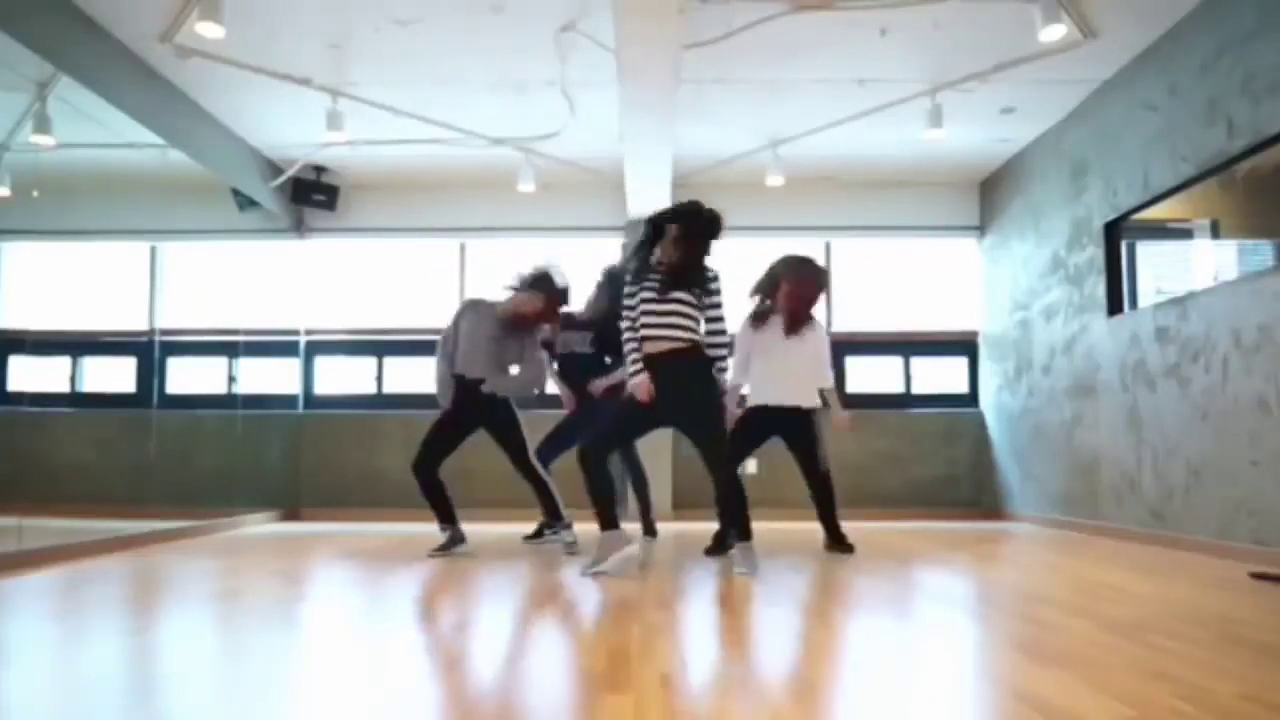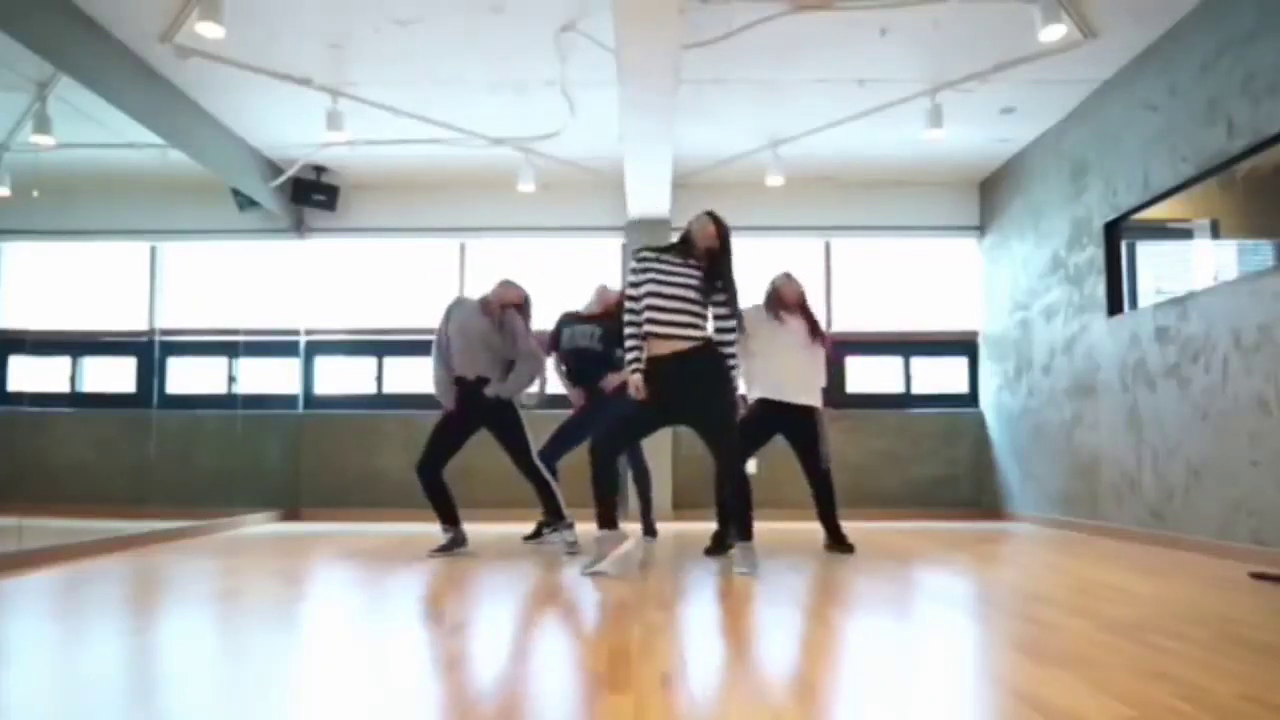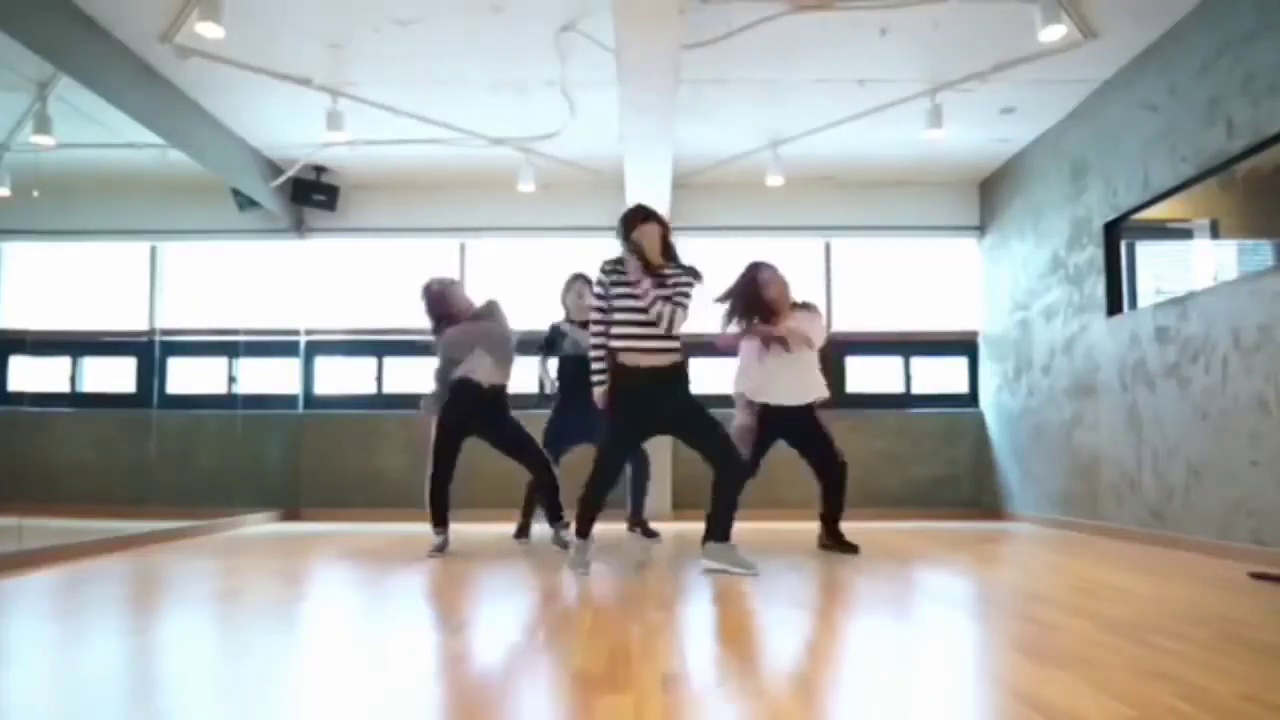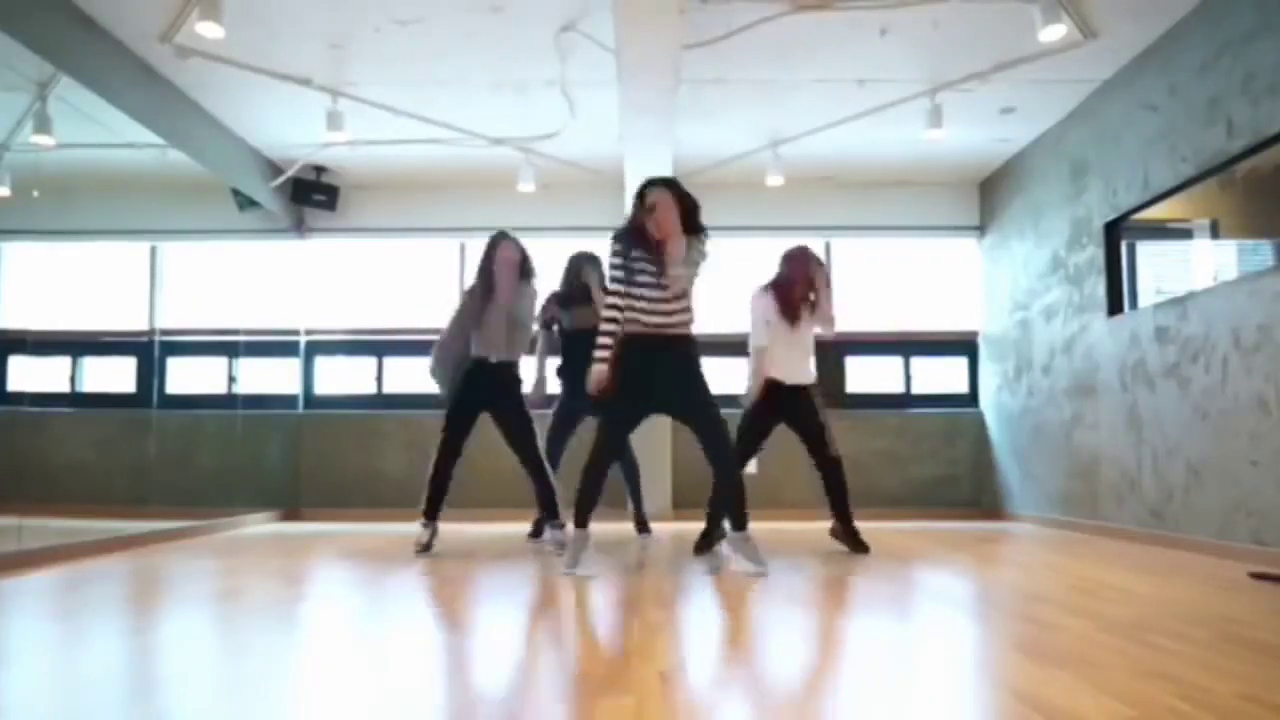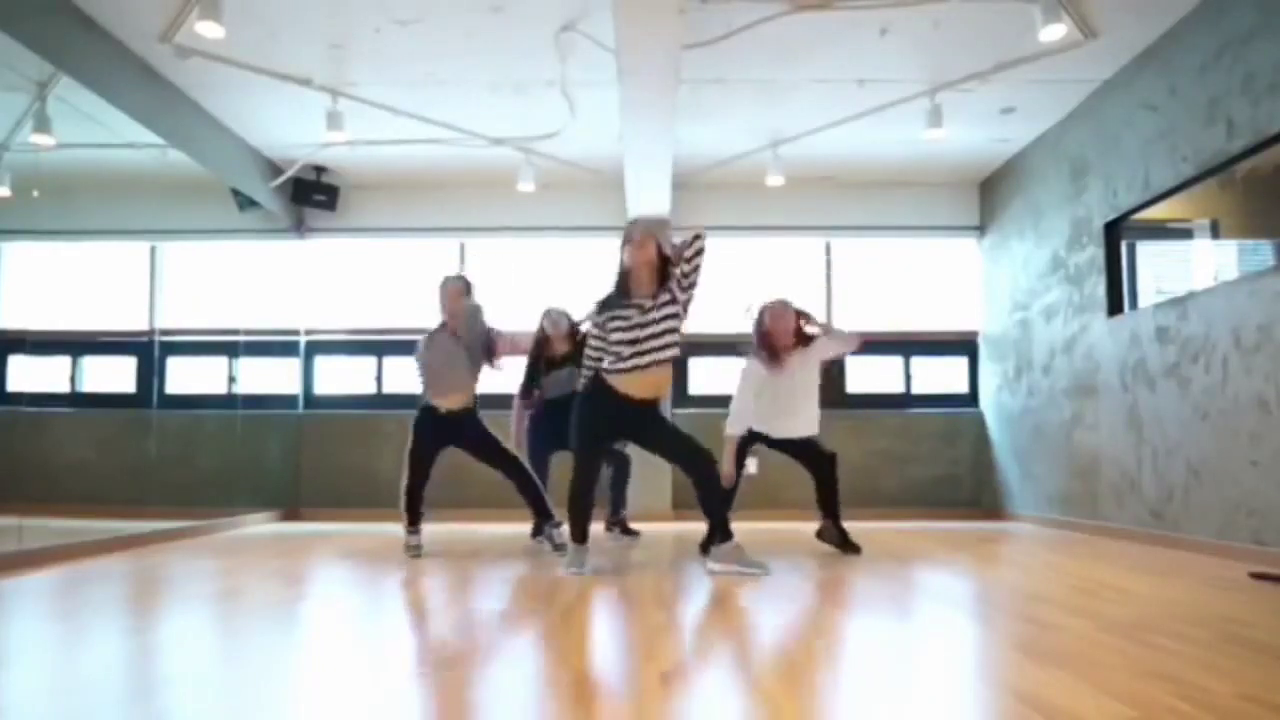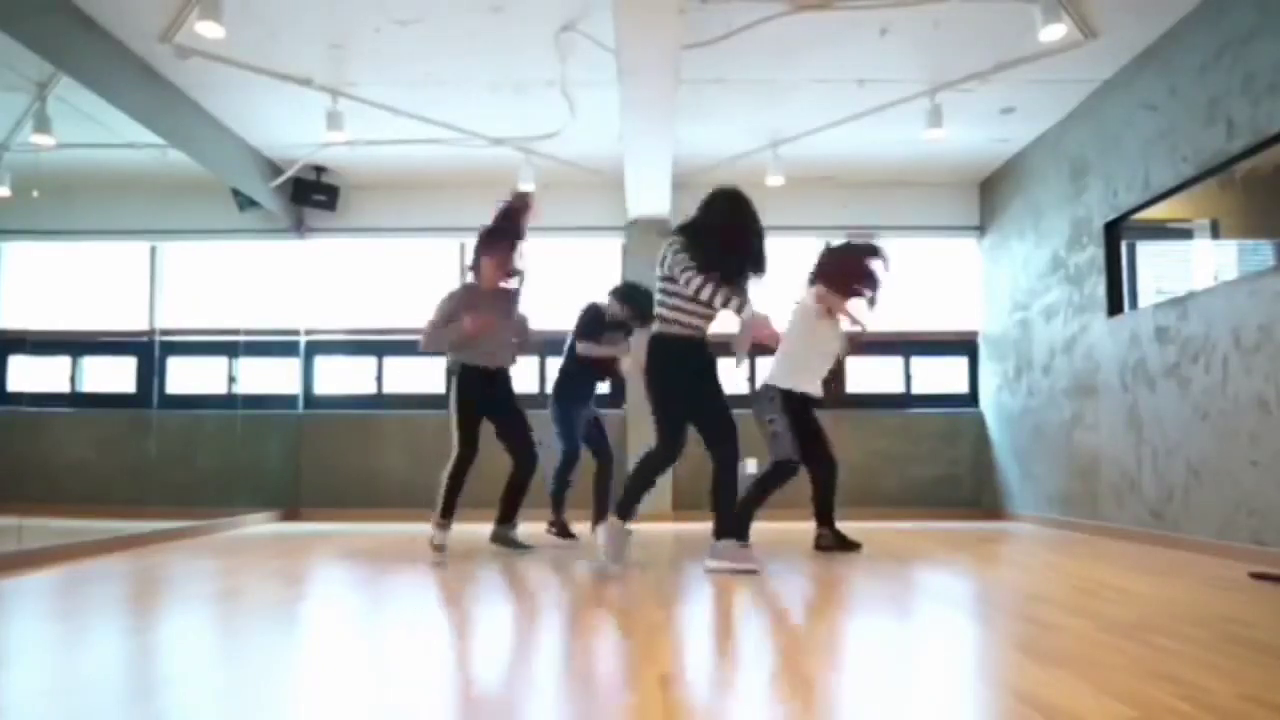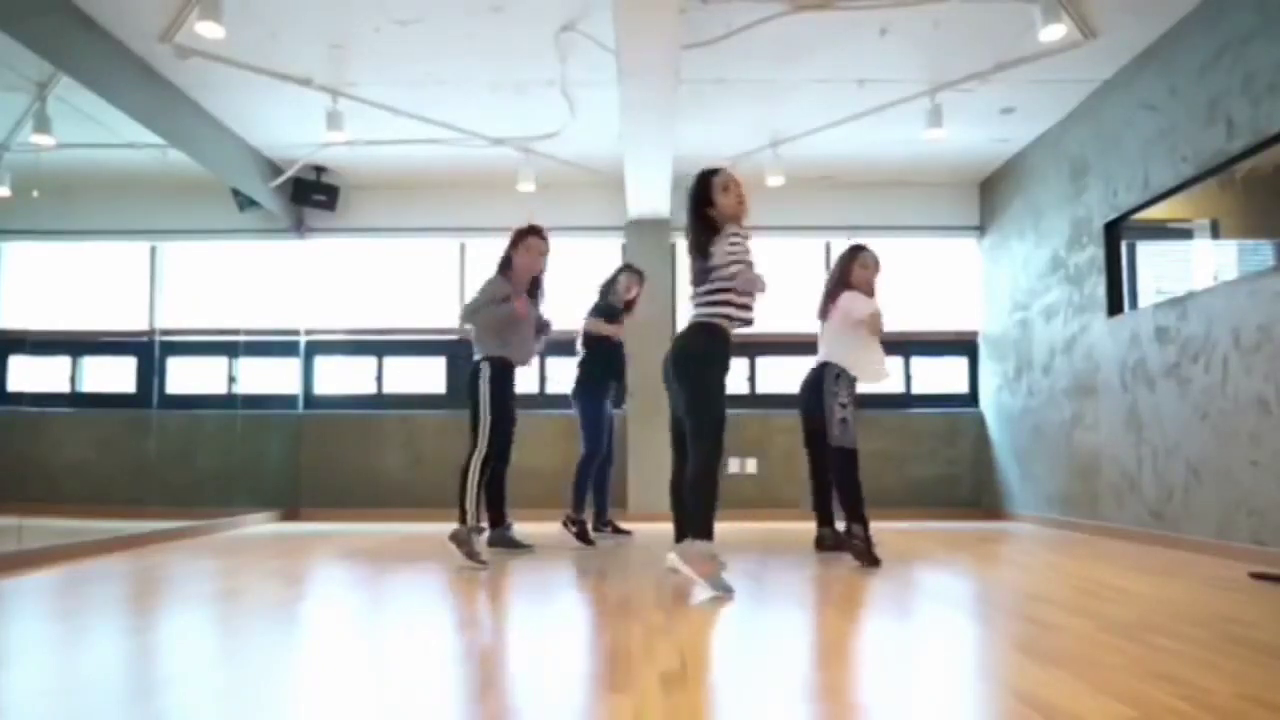
dt=0.7s
person 1, frame 1
left shoulder: (704, 276)
right shoulder: (637, 275)
left elbow: (717, 333)
right elbow: (628, 329)
left wrist: (720, 383)
right wrist: (636, 374)
left hip: (690, 374)
right hip: (650, 378)
left knee: (720, 462)
right knee: (591, 450)
left ankle: (742, 545)
right ankle: (612, 536)
person 1, frame 2
left shoulder: (713, 273)
right shoulder: (644, 260)
left elbow: (727, 332)
right elbow: (631, 319)
left wrist: (731, 386)
right wrist: (633, 370)
left hip: (703, 370)
right hip: (658, 375)
left knee: (729, 458)
right knee: (602, 446)
left ankle: (743, 545)
right ankle: (609, 536)
person 1, frame 3
left shoulder: (682, 276)
right shoulder: (610, 273)
left elbow: (670, 325)
right elbow: (596, 330)
left wrist: (644, 282)
right wrist: (601, 383)
left hip: (671, 388)
right hip: (629, 388)
left knee: (728, 459)
right knee: (605, 470)
left ankle: (717, 545)
right ankle: (581, 543)
person 1, frame 4
left shoulder: (691, 246)
right shoulder: (626, 248)
left elbow: (677, 283)
right elbow: (614, 303)
left wrist: (673, 232)
right wrist: (601, 360)
left hip: (679, 360)
right hip: (634, 358)
left knee: (721, 447)
right knee: (603, 450)
left ankle: (740, 534)
right ankle: (579, 534)
person 1, frame 5
left shoulder: (676, 293)
right shoulder: (607, 309)
left elbow: (696, 244)
right elbow: (590, 361)
left wrist: (668, 250)
left hip: (646, 412)
right hip: (601, 404)
left knee: (704, 466)
right knee: (584, 475)
left ankle: (722, 549)
right ankle: (578, 549)
person 1, frame 6
left shoulder: (725, 257)
right shoulder: (679, 249)
left elbow: (734, 290)
right elbow: (693, 283)
left wrist: (751, 321)
right wrist: (750, 314)
left hip: (698, 356)
right hip: (668, 353)
left knee: (725, 448)
right knee: (671, 444)
left ankle: (725, 544)
right ankle: (618, 522)
person 1, frame 7
left shoulder: (722, 241)
right shoulder: (730, 236)
right elbow: (740, 278)
left wrist: (739, 288)
right wrist: (751, 283)
left hip: (689, 351)
right hip: (702, 350)
left knee: (689, 451)
right knee: (706, 450)
left ankle: (688, 544)
right ankle: (694, 547)
person 2, frame 1
left shoulder: (523, 332)
right shoulder: (471, 309)
left elbow: (534, 375)
right elbow: (446, 350)
left wrist: (497, 387)
right wrist: (445, 391)
left hip: (492, 401)
right hip: (460, 400)
left knee: (526, 465)
right knee: (423, 465)
left ankle: (563, 530)
right ankle: (452, 533)
person 2, frame 2
left shoulder: (509, 319)
right shoulder: (458, 307)
left elbow: (533, 362)
right elbow: (440, 352)
left wrist: (503, 389)
right wrist: (445, 392)
left hip: (493, 399)
right hip: (462, 400)
left knee: (529, 464)
right knee: (427, 467)
left ankle: (563, 528)
right ankle: (454, 533)
person 2, frame 3
left shoulder: (491, 314)
right shoulder: (449, 334)
left elbow: (502, 339)
right wrist: (436, 401)
left hip: (491, 408)
right hip: (456, 408)
left knee: (540, 464)
right knee: (439, 476)
left ankle: (559, 528)
right ankle: (441, 535)
person 2, frame 4
left shoulder: (524, 296)
right shoulder: (476, 297)
left elbow: (521, 318)
right elbow: (454, 340)
right wrist: (446, 379)
left hip: (504, 380)
right hip: (472, 379)
left knee: (530, 455)
right knee: (447, 452)
left ankle: (555, 525)
right ankle: (429, 523)
person 2, frame 5
left shoulder: (474, 332)
right shoulder: (431, 338)
left hip: (464, 420)
right hip: (430, 420)
left knee: (513, 467)
right knee: (416, 476)
left ankle: (548, 524)
right ankle: (413, 532)
person 2, frame 6
left shoulder: (508, 299)
right shoulder: (459, 298)
right elbow: (429, 340)
right wrist: (461, 329)
left hip: (499, 383)
right hip: (467, 380)
left knee: (526, 455)
right knee: (464, 452)
left ankle: (504, 526)
right ankle: (442, 526)
person 2, frame 7
left shoulder: (527, 295)
right shoulder: (499, 286)
right elbow: (470, 315)
left wrist: (535, 328)
right wrist: (510, 310)
left hip: (503, 375)
right hip: (490, 371)
left knee: (499, 452)
right knee: (485, 447)
left ankle: (498, 528)
right ankle: (467, 528)
person 3, frame 1
left shoulder: (813, 328)
right shoulder: (756, 321)
left elbow: (823, 371)
right elbow: (740, 365)
left wrist: (835, 406)
right wrist: (731, 400)
left hip: (800, 409)
right hip: (759, 408)
left knee: (817, 472)
left ankle: (833, 534)
right ankle: (727, 532)
person 3, frame 2
left shoulder: (810, 327)
right shoulder: (754, 316)
left elbow: (816, 371)
right elbow: (735, 353)
left wrist: (815, 403)
left hip: (804, 407)
right hip: (766, 404)
left knee: (819, 471)
left ankle: (834, 534)
right ankle: (725, 532)
person 3, frame 3
left shoulder: (808, 314)
right shoulder: (754, 329)
left elbow: (812, 342)
right elbow: (744, 377)
left wrist: (771, 330)
right wrist: (742, 414)
left hip: (801, 410)
right hip: (765, 411)
left knee: (835, 466)
left ankle: (830, 532)
person 3, frame 4
left shoulder: (809, 307)
right shoulder: (765, 298)
left elbow: (828, 325)
right elbow: (758, 340)
left wrist: (823, 287)
right wrist: (755, 380)
left hip: (802, 392)
right hip: (769, 391)
left knee: (829, 460)
right knee: (734, 457)
left ankle: (843, 524)
right ankle: (713, 524)
person 3, frame 5
left shoulder: (812, 349)
right shoulder: (757, 363)
left elbow: (852, 343)
right elbow: (738, 411)
left wrist: (820, 327)
right wrist: (727, 459)
left hip: (788, 429)
right hip: (751, 425)
left knee: (826, 462)
right knee: (729, 472)
left ankle: (831, 525)
person 3, frame 6
left shoulder: (829, 317)
right shoulder: (812, 305)
right elbow: (822, 296)
right wrist: (846, 313)
left hip: (800, 399)
right hip: (777, 395)
left knee: (824, 464)
right knee: (787, 463)
left ankle: (827, 531)
right ankle: (736, 524)
person 3, frame 7
left shoulder: (844, 304)
right shoulder: (850, 298)
right elbow: (873, 322)
right wrist: (876, 324)
left hip: (816, 384)
right hip: (832, 382)
left knee: (824, 461)
right knee: (843, 456)
left ankle: (826, 531)
right ankle: (857, 533)
person 4, frame 1
left shoulder: (608, 328)
right shoulder: (561, 322)
right elbow: (548, 360)
left wrist: (606, 381)
right wrist: (563, 388)
left hip: (608, 402)
right hip: (583, 406)
left knee: (628, 460)
right knee: (541, 456)
left ankle: (647, 520)
right ankle: (552, 522)
person 4, frame 2
left shoulder: (614, 323)
right shoulder: (566, 321)
right elbow: (557, 359)
left wrist: (620, 375)
right wrist: (569, 387)
left hip: (616, 399)
right hip: (588, 403)
left knee: (635, 459)
right knee: (546, 457)
left ankle: (647, 520)
right ankle: (550, 520)
person 4, frame 3
right shoulder: (557, 329)
right elbow: (543, 361)
right wrist: (549, 382)
left hip: (600, 410)
right hip: (568, 412)
left knee: (639, 458)
left ankle: (636, 519)
right ankle: (525, 522)
person 4, frame 4
left shoulder: (605, 301)
right shoulder: (559, 300)
right elbow: (545, 332)
left wrist: (593, 285)
right wrist: (540, 375)
right hip: (573, 390)
left knee: (622, 448)
right knee: (551, 450)
left ankle: (639, 513)
right ankle: (545, 518)
person 4, frame 5
left shoulder: (581, 349)
right shoulder: (538, 358)
right elbow: (522, 399)
right wrist: (518, 438)
right hip: (544, 430)
left knee: (621, 460)
right knee: (537, 474)
left ankle: (616, 519)
right ankle: (541, 522)
person 4, frame 6
left shoulder: (619, 324)
right shoulder: (594, 314)
right elbow: (581, 347)
right wrist: (617, 351)
left hip: (584, 398)
right hip: (568, 395)
left knee: (605, 456)
right knee: (571, 451)
left ankle: (601, 518)
right ankle: (556, 518)
person 4, frame 7
left shoulder: (616, 312)
right shoulder: (606, 307)
right elbow: (590, 325)
right wrist: (616, 331)
left hip: (601, 391)
right hip: (591, 388)
left knee: (604, 454)
right knee: (594, 450)
left ankle: (601, 519)
right ankle: (575, 517)
